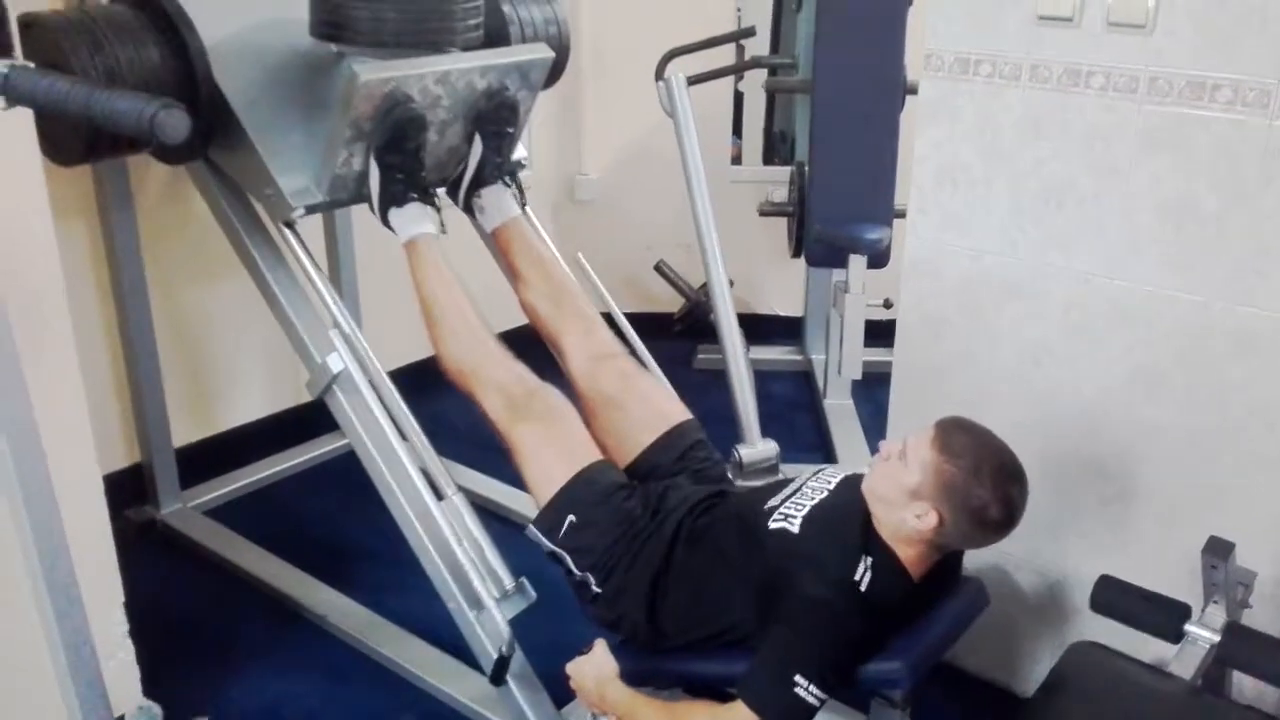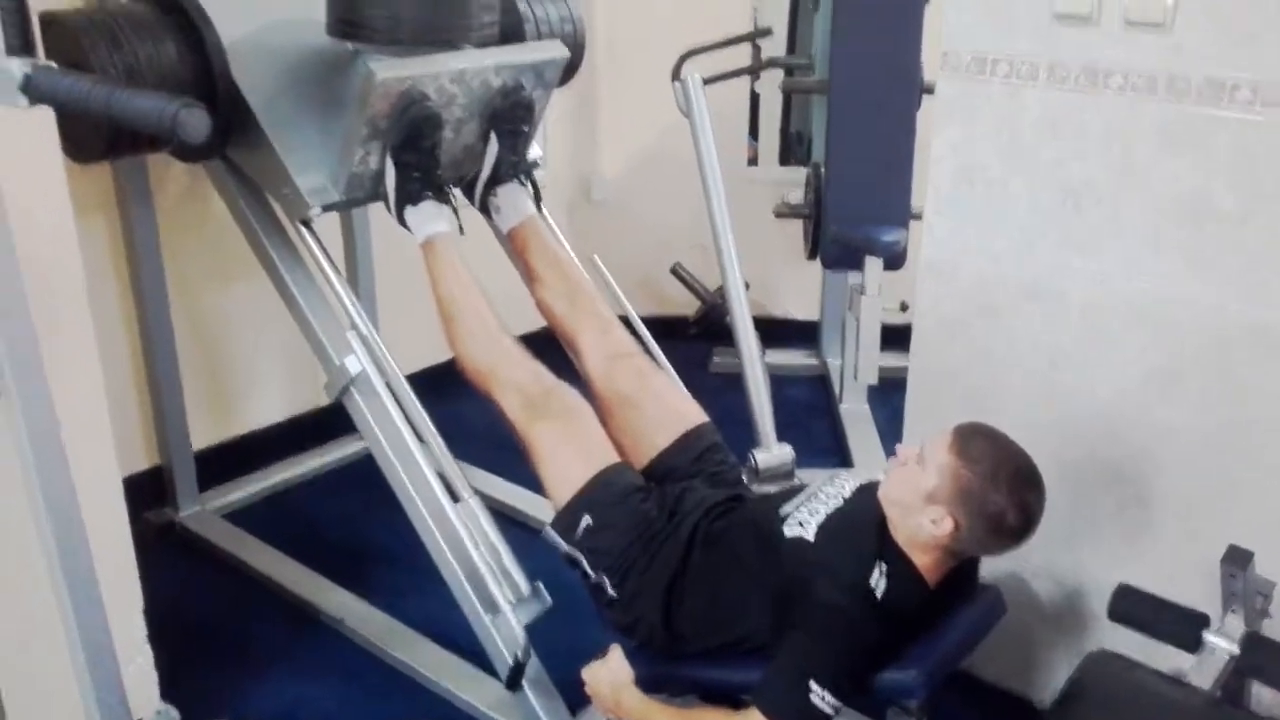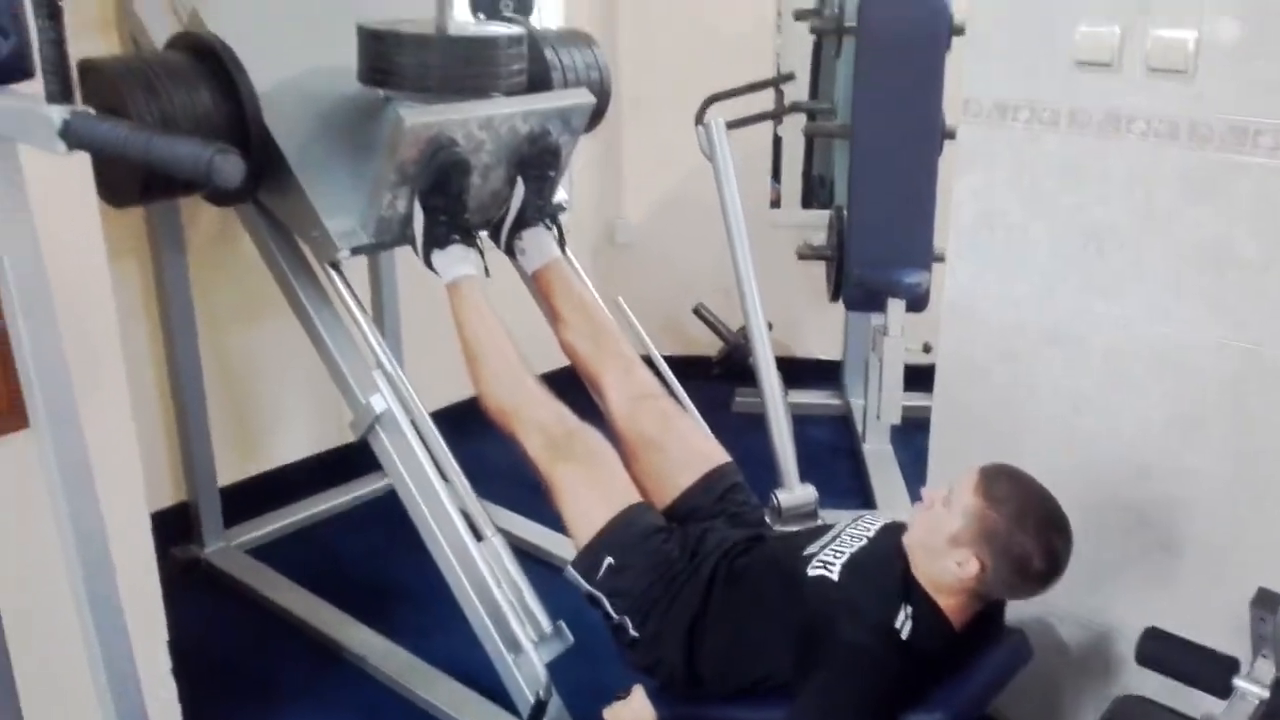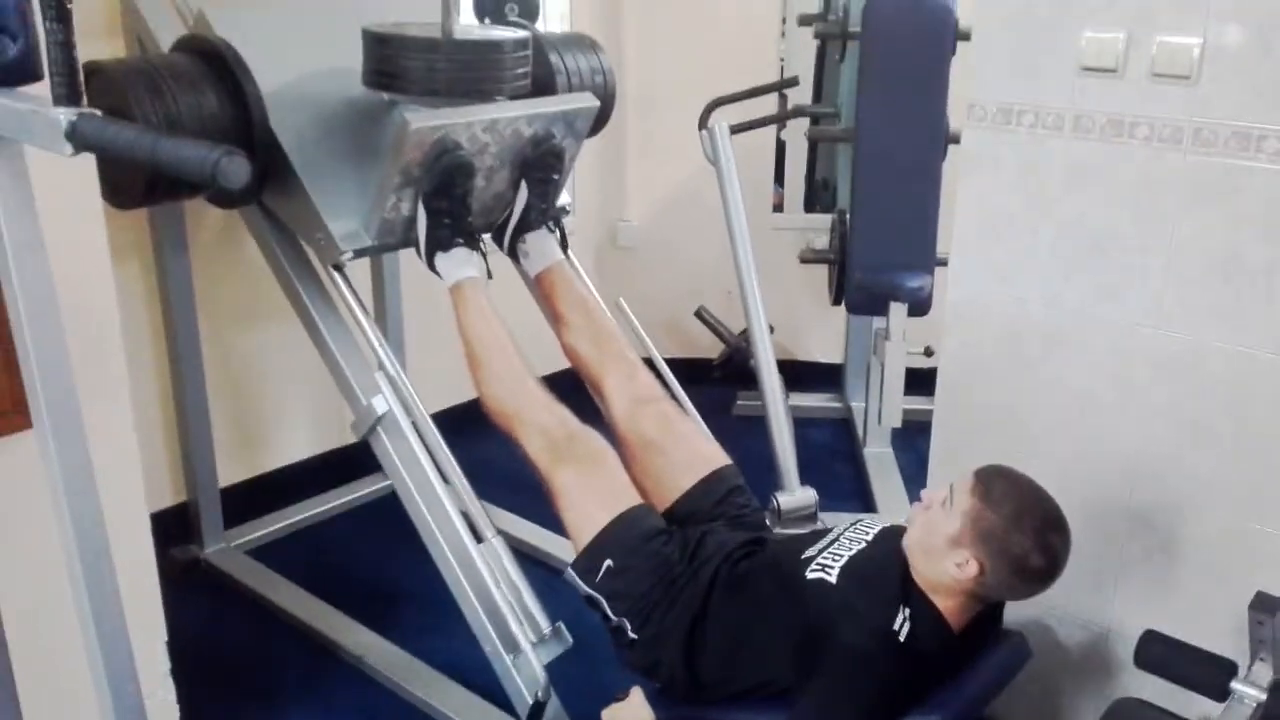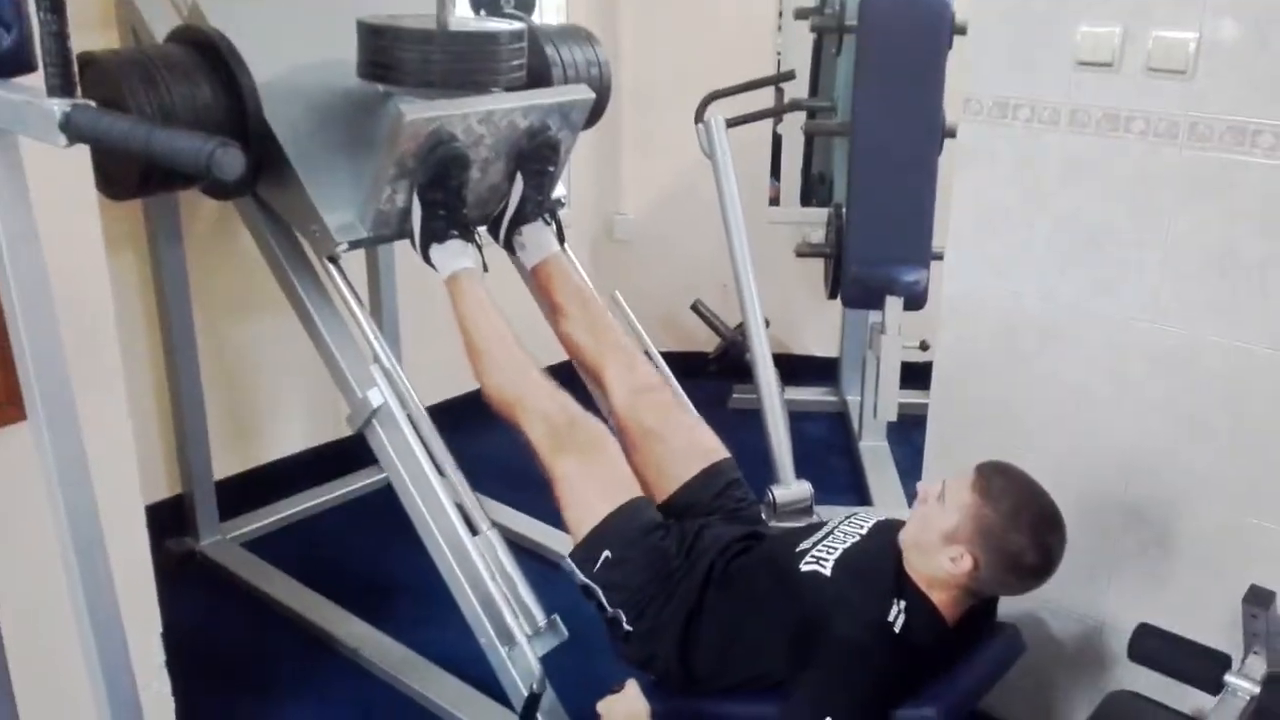
dt=0.2s
person 1, frame 1
left shoulder: (836, 602)
right shoulder: (916, 533)
left hip: (638, 566)
right hip: (705, 505)
left knee: (519, 395)
right knee: (589, 344)
left ankle: (414, 220)
right ankle: (493, 197)
person 1, frame 2
left shoulder: (852, 608)
right shoulder: (935, 548)
left hip: (654, 568)
right hip: (719, 512)
left knee: (536, 394)
right knee: (606, 343)
left ankle: (432, 219)
right ankle: (508, 197)
person 1, frame 3
left shoulder: (874, 648)
right shoulder: (960, 584)
left hip: (674, 612)
right hip: (741, 552)
left knee: (558, 435)
right knee: (630, 386)
left ankle: (456, 261)
right ankle: (532, 238)
person 1, frame 4
left shoulder: (875, 652)
right shoulder: (959, 586)
left hip: (673, 613)
right hip: (743, 555)
left knee: (560, 438)
right knee: (632, 389)
left ankle: (459, 264)
right ankle: (536, 240)
person 1, frame 5
left shoulder: (871, 643)
right shoulder: (953, 580)
left hip: (667, 609)
right hip: (738, 548)
left knee: (559, 421)
right knee: (628, 379)
left ankle: (455, 256)
right ankle: (530, 235)
